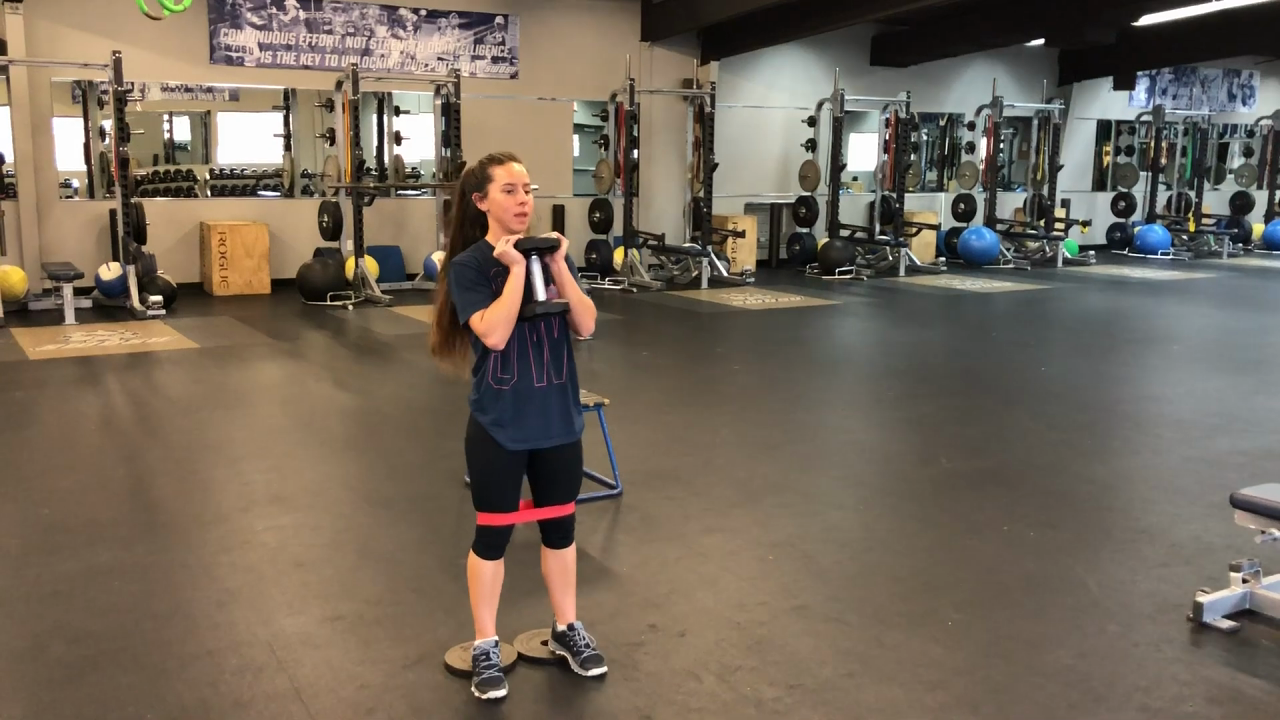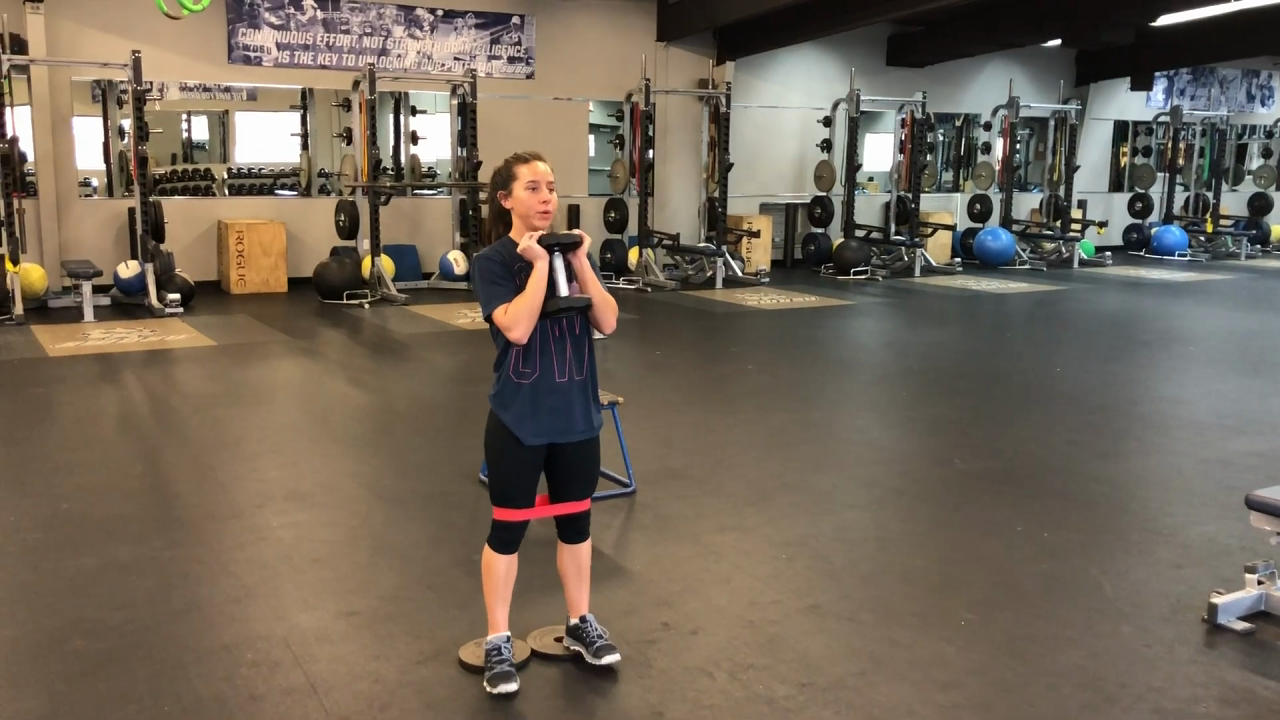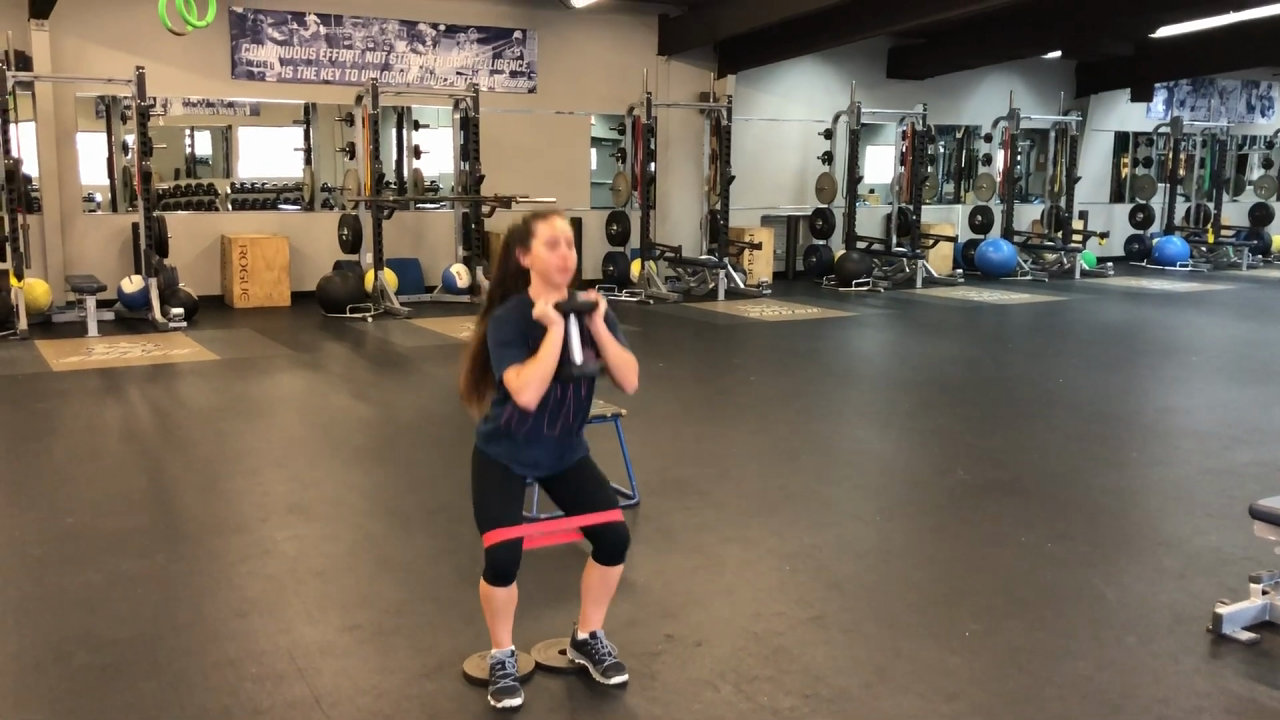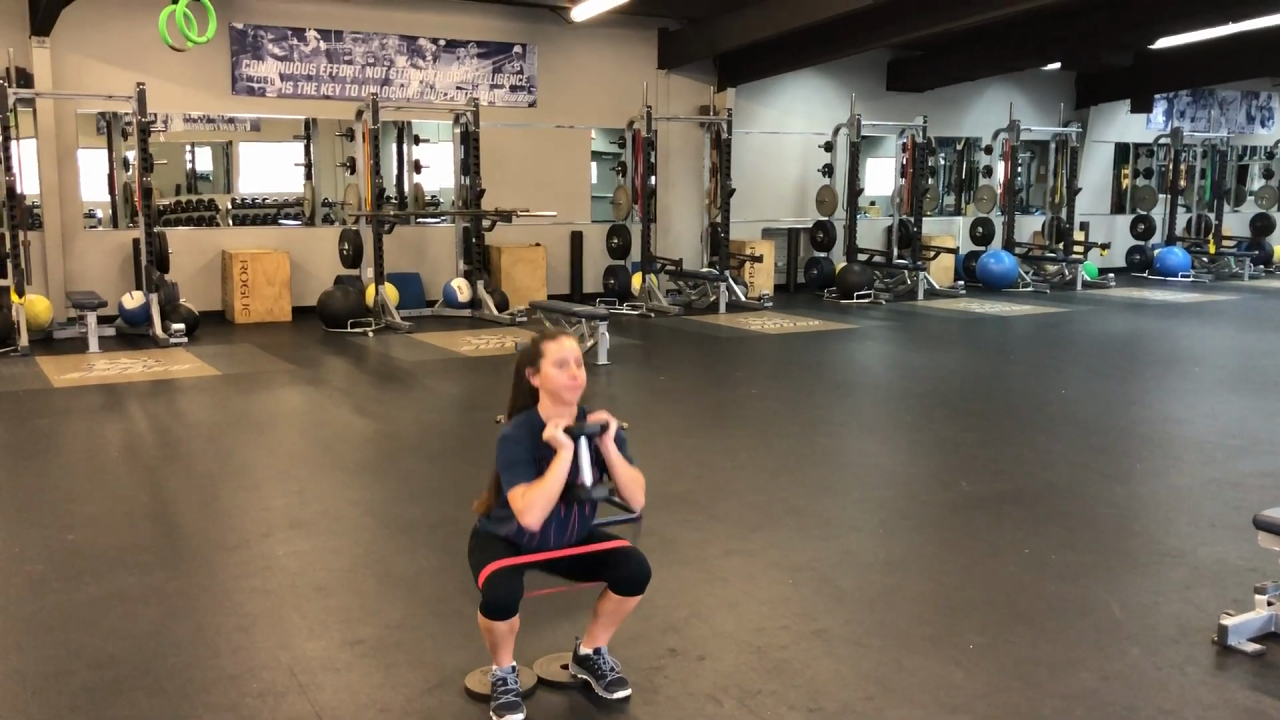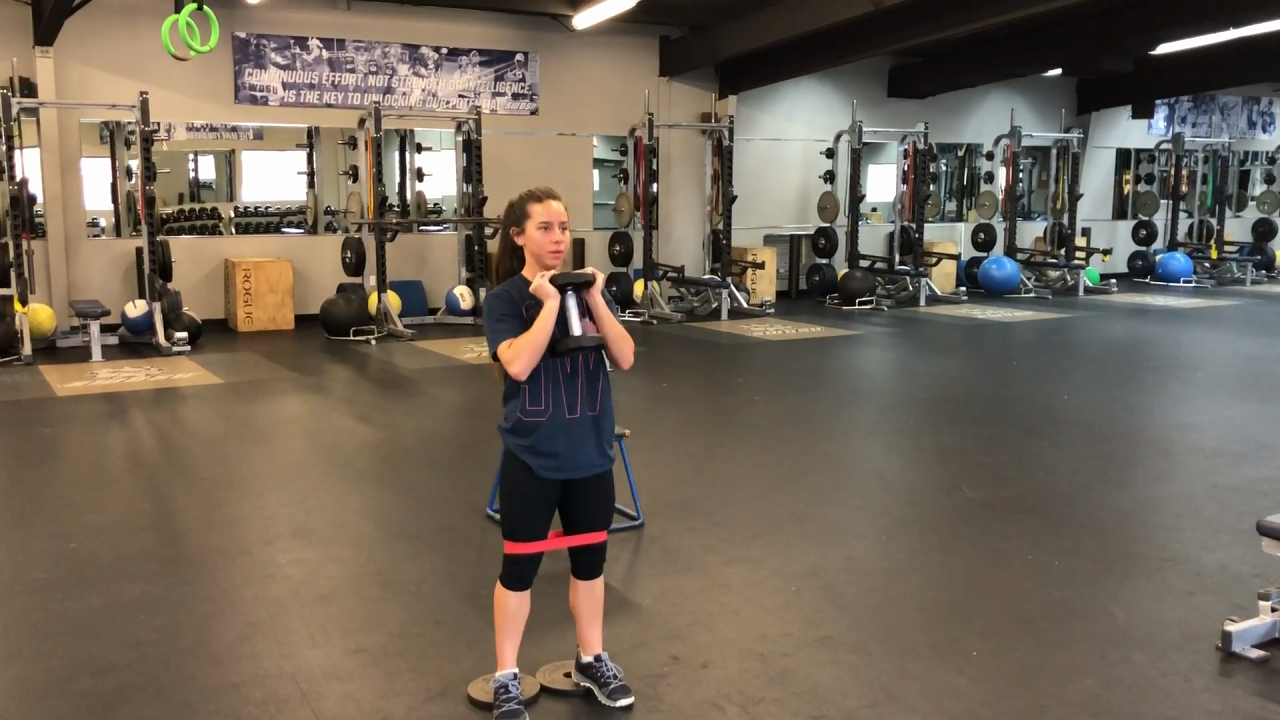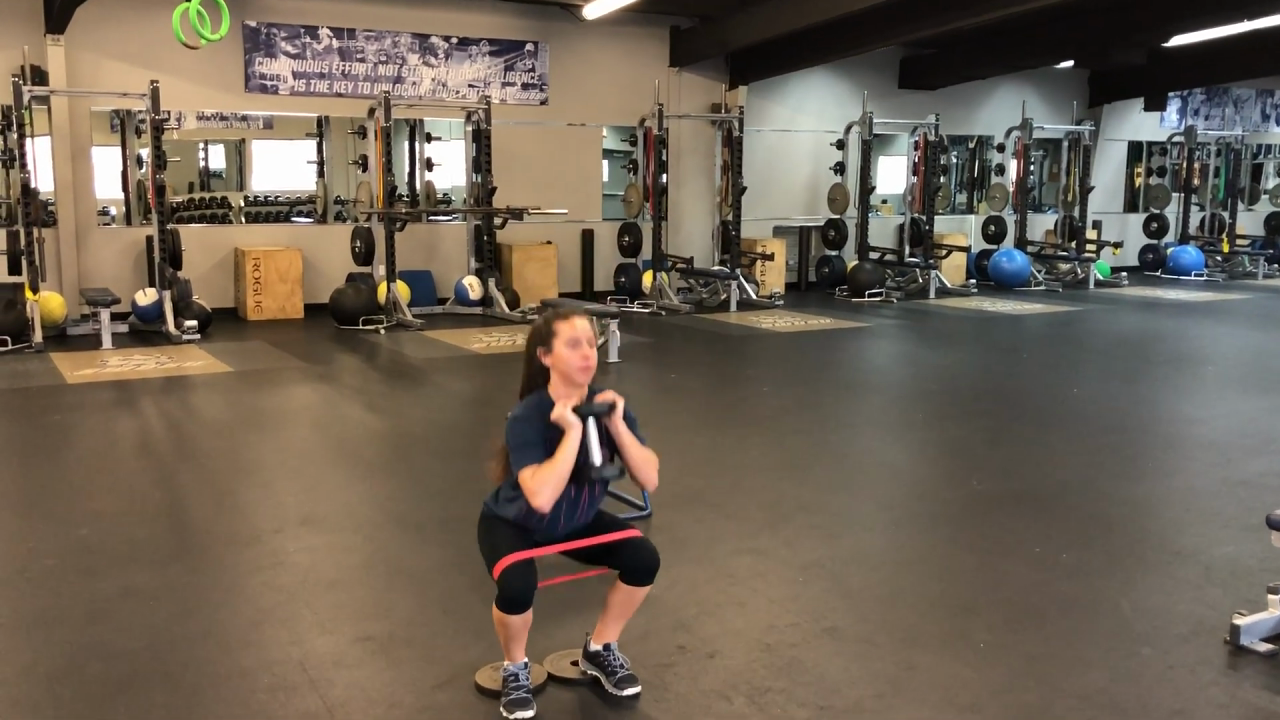
dt=0.7s
person 1, frame 1
left shoulder: (550, 252)
right shoulder: (469, 265)
left elbow: (586, 326)
right elbow: (494, 334)
left wrist: (558, 266)
right wrist: (516, 268)
left hip: (559, 419)
right hip: (499, 426)
left knee: (560, 528)
right knee: (494, 534)
left ankle: (567, 629)
right ankle: (485, 646)
person 1, frame 2
left shoulder: (573, 251)
right shoulder: (491, 261)
left elbow: (607, 323)
right elbow: (516, 328)
left wrist: (579, 263)
right wrist: (541, 263)
left hip: (577, 415)
right hip: (518, 421)
left knee: (575, 522)
right knee: (508, 529)
left ankle: (580, 623)
right ankle: (498, 641)
person 1, frame 3
left shoulder: (590, 308)
right shoulder: (509, 318)
left elbow: (629, 381)
right elbow: (526, 394)
left wrist: (596, 325)
right wrist: (555, 326)
left hip: (565, 451)
right hip: (503, 455)
left knee: (614, 537)
right knee: (503, 557)
left ankle: (587, 639)
right ankle: (502, 656)
person 1, frame 4
left shoulder: (598, 425)
right shoulder: (518, 435)
left elbow: (636, 499)
right elbow: (529, 518)
left wrist: (608, 446)
right wrist: (564, 450)
left hip: (568, 537)
right hip: (505, 540)
left knee: (634, 571)
right knee: (502, 596)
left ankle: (590, 654)
right ankle: (503, 674)
person 1, frame 5
left shoulder: (586, 287)
right shoulder: (505, 299)
left elbow: (625, 358)
right elbow: (518, 364)
left wrist: (594, 300)
right wrist: (550, 302)
left hip: (590, 453)
right hip: (532, 456)
left knee: (589, 559)
right knee: (521, 567)
left ankle: (591, 662)
person 1, frame 6
left shoulder: (608, 406)
right shoulder: (527, 418)
left elbow: (650, 480)
right elbow: (542, 498)
left wrist: (617, 425)
right wrist: (572, 432)
left hip: (579, 521)
right hip: (513, 524)
left knee: (643, 560)
right knee: (517, 586)
left ankle: (600, 649)
right ankle: (515, 670)
